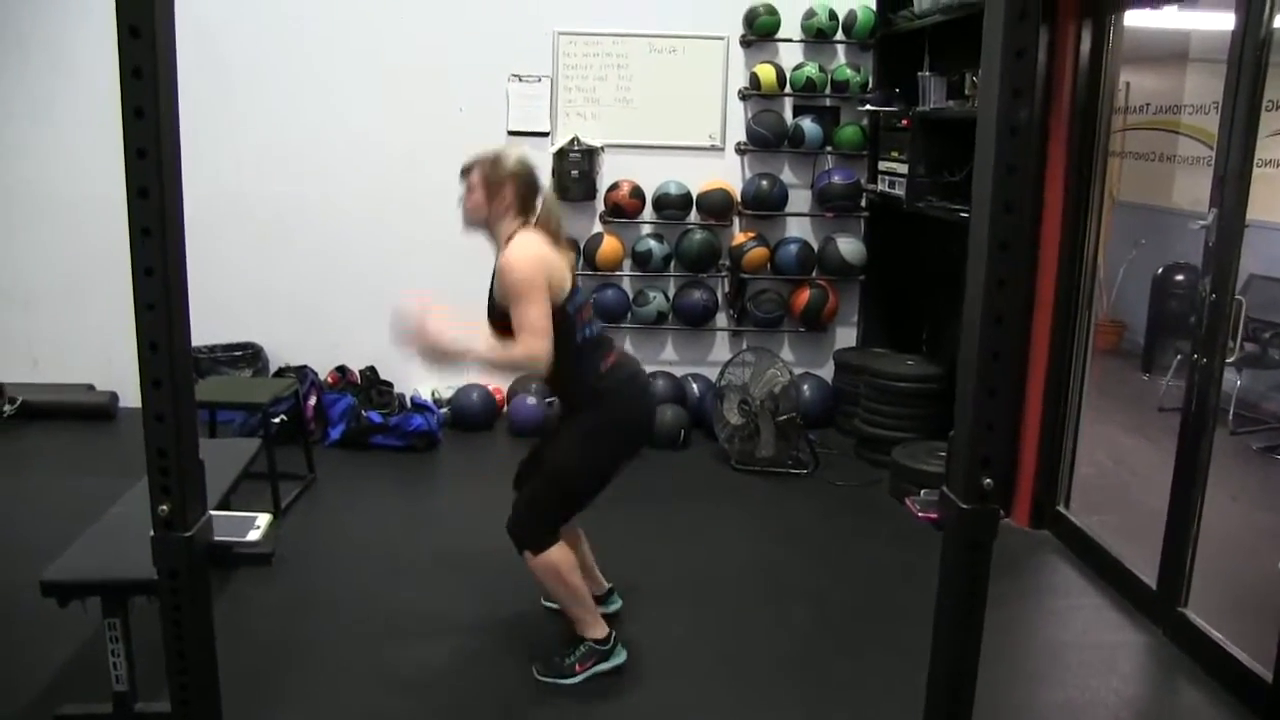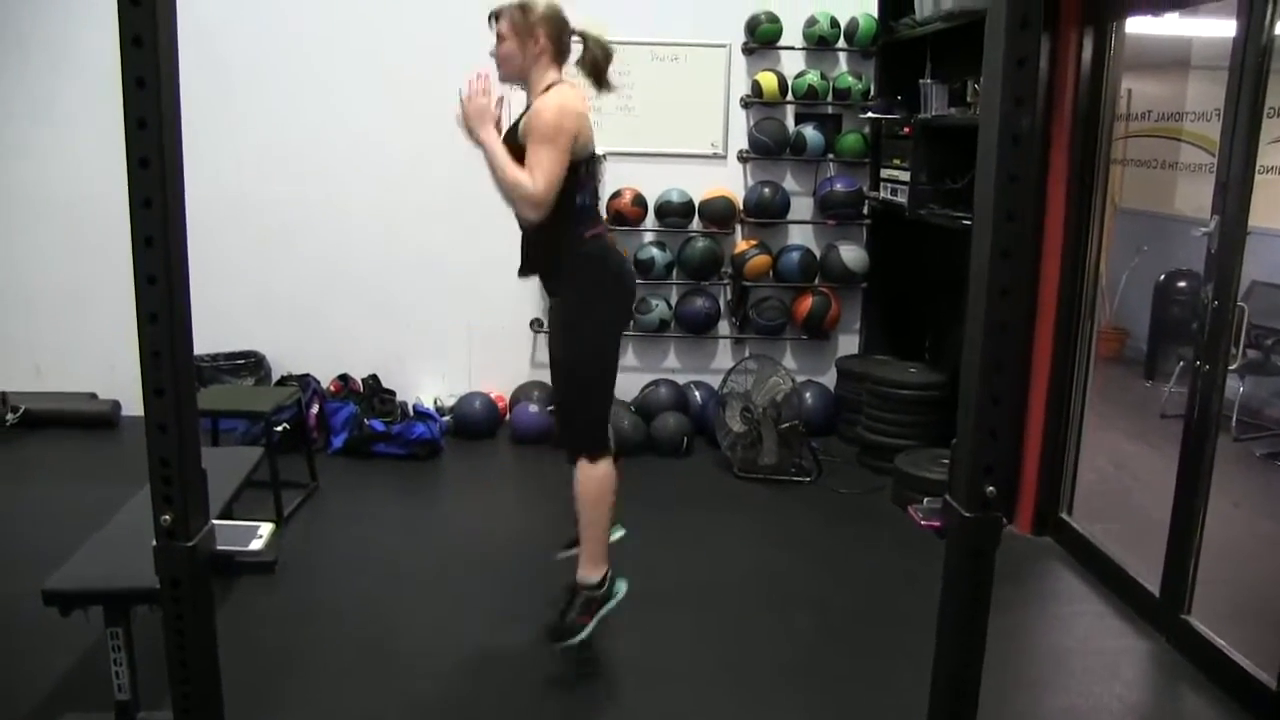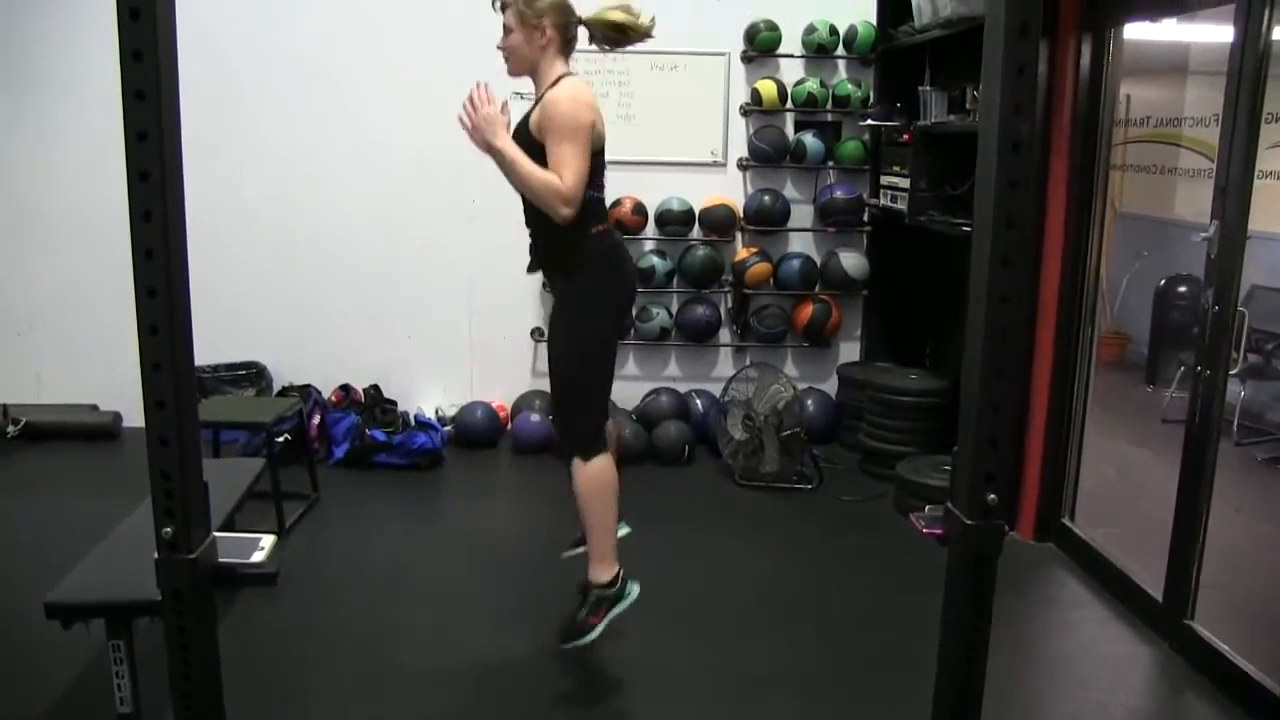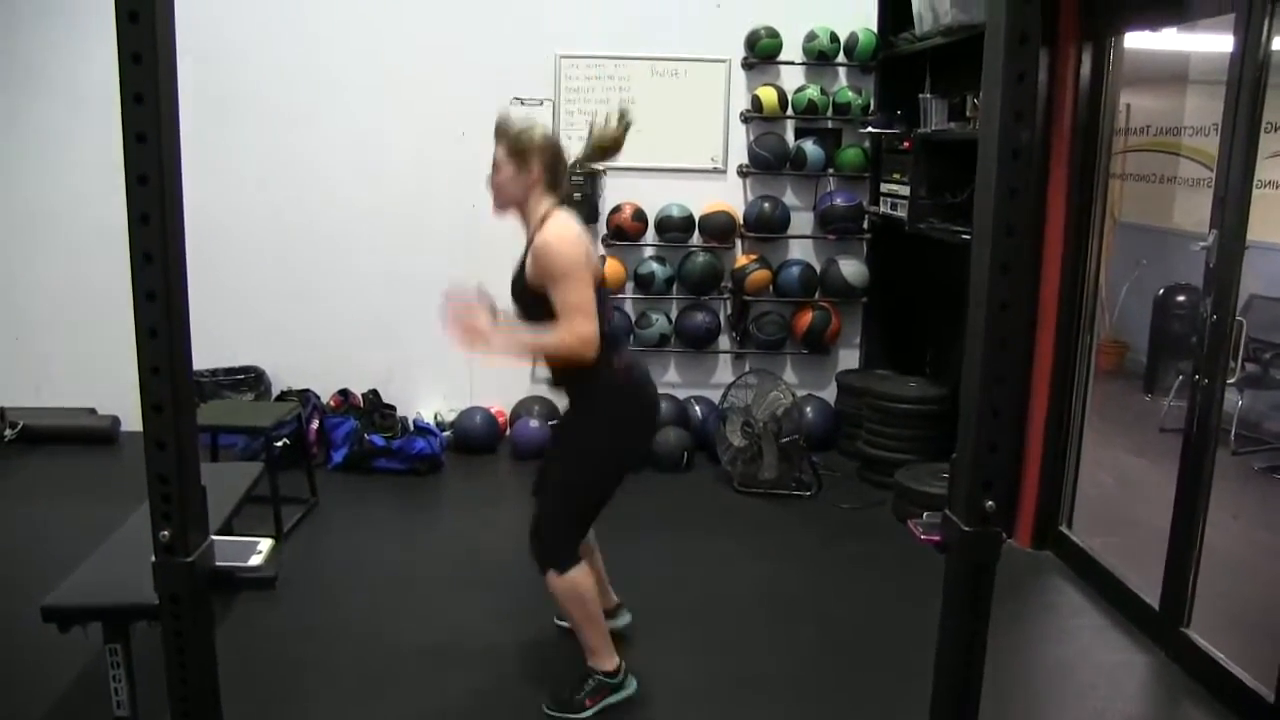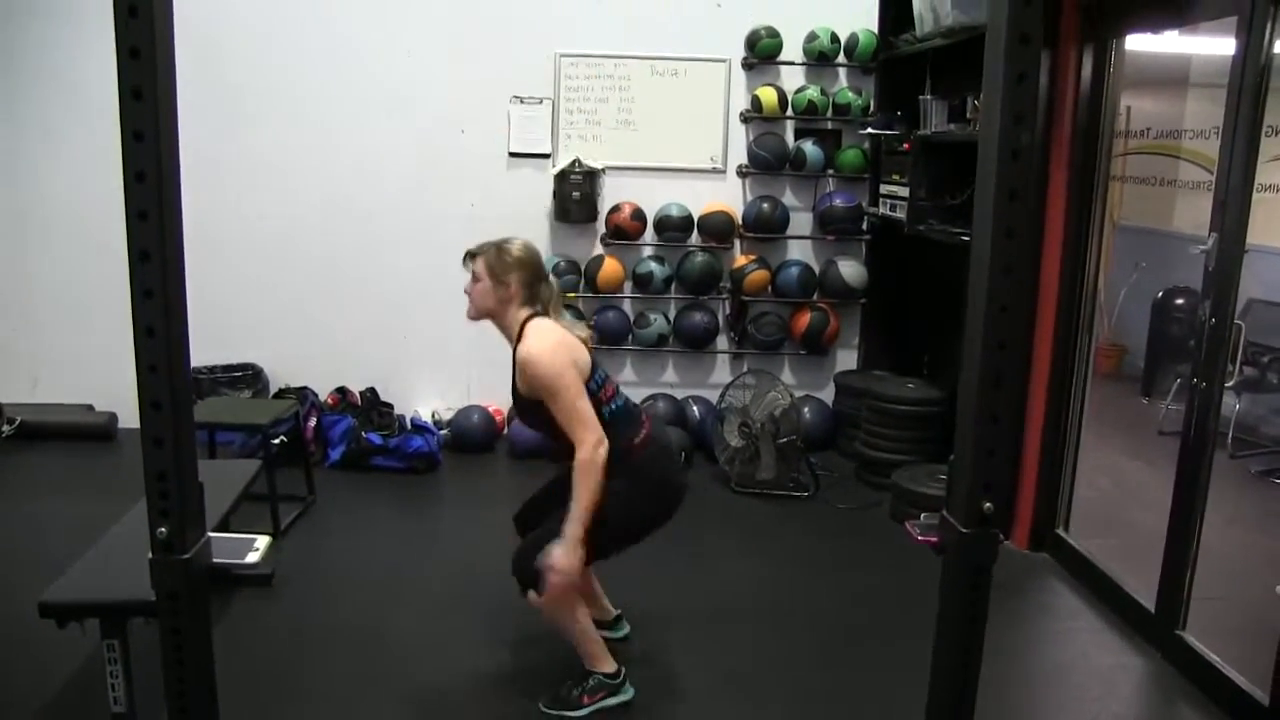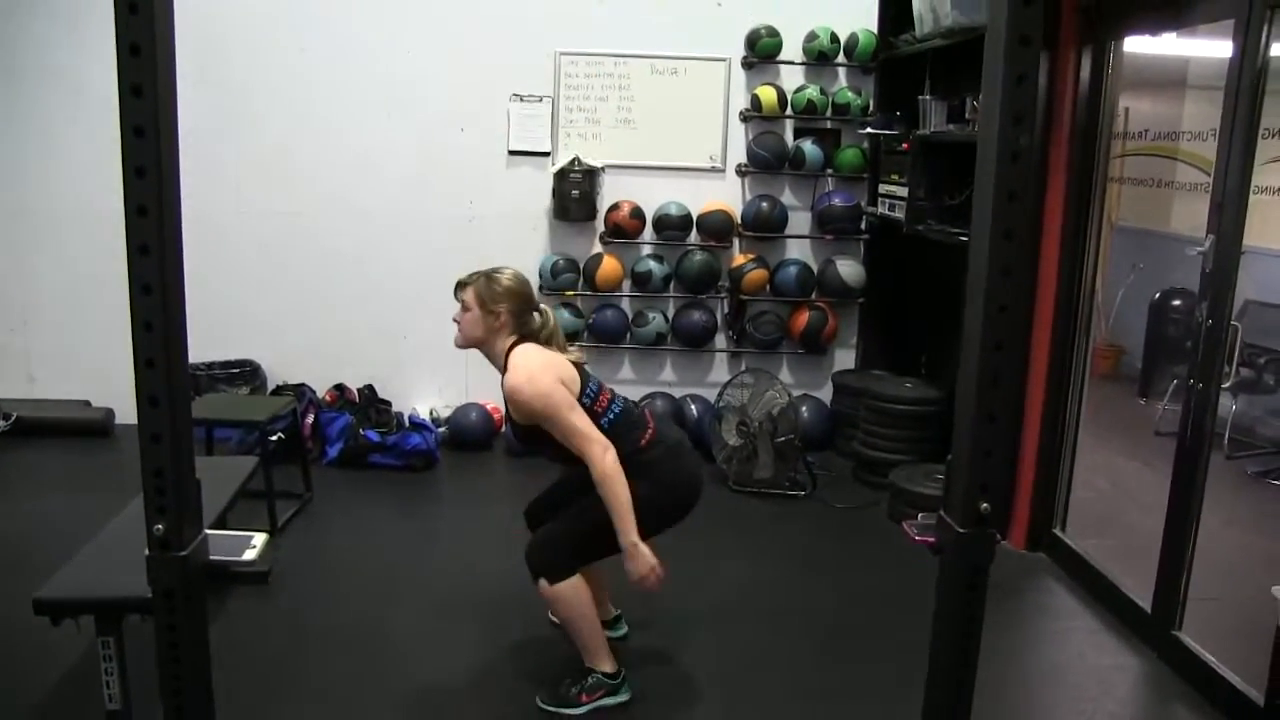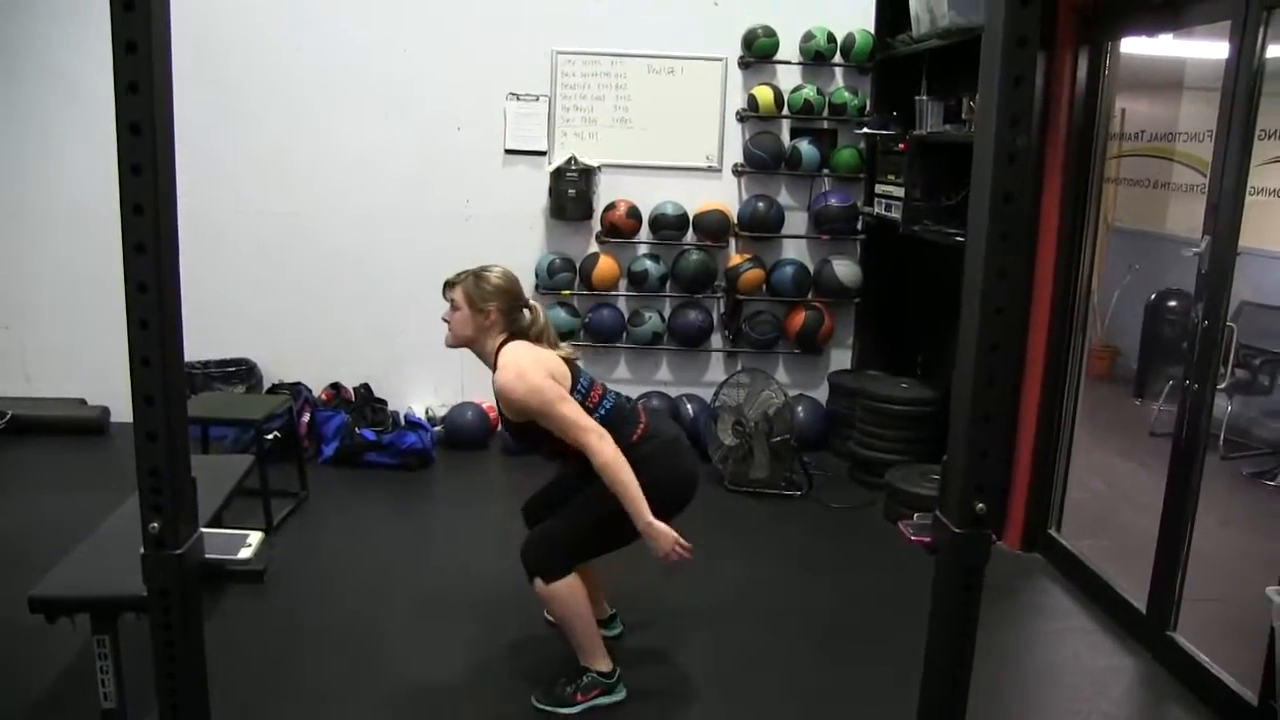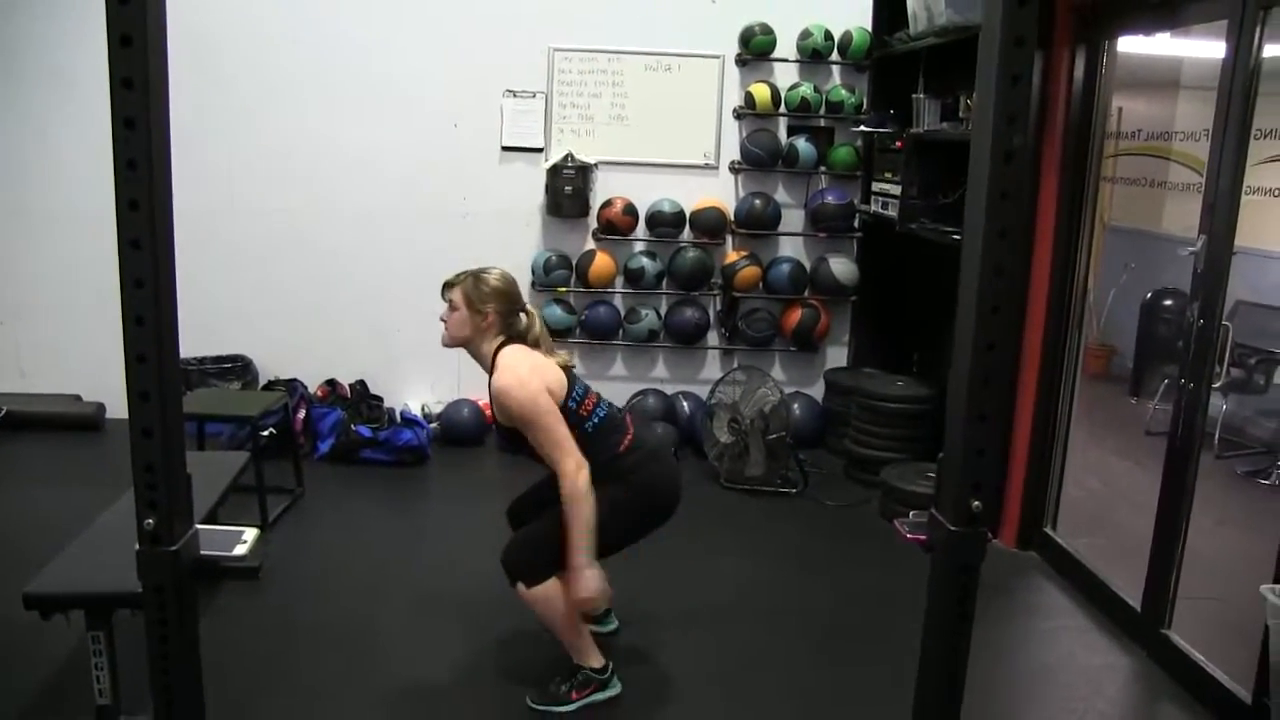
dt=0.2s
person 1, frame 1
left shoulder: (519, 260)
right shoulder: (528, 245)
left elbow: (537, 358)
right elbow: (532, 339)
left wrist: (455, 349)
right wrist: (463, 347)
left hip: (609, 405)
right hip: (607, 391)
left knee: (529, 524)
right knee: (534, 488)
left ankle: (598, 641)
right ankle: (597, 589)
person 1, frame 2
left shoulder: (555, 105)
right shoulder: (549, 101)
left elbow: (534, 204)
right elbow: (534, 196)
left wrist: (486, 138)
right wrist: (492, 137)
left hip: (586, 281)
right hip: (581, 276)
left knee: (581, 428)
right knee: (586, 414)
left ankle: (594, 580)
right ankle: (598, 521)
person 1, frame 3
left shoulder: (565, 100)
right shoulder: (552, 99)
left elbow: (563, 200)
left wrist: (497, 142)
right wrist: (500, 142)
left hip: (591, 275)
right hip: (583, 273)
left knee: (577, 428)
right knee: (583, 410)
left ankle: (605, 583)
right ankle: (603, 522)
person 1, frame 4
left shoulder: (557, 237)
right shoulder: (547, 230)
left elbow: (583, 340)
left wrist: (496, 335)
right wrist: (497, 321)
left hip: (615, 404)
right hip: (603, 394)
left knee: (552, 541)
right knee: (557, 503)
right ankle: (606, 607)
person 1, frame 5
left shoulder: (536, 351)
right shoulder: (535, 333)
left elbow: (591, 444)
left wrist: (573, 542)
left hip: (645, 477)
right hip: (631, 459)
left knee: (535, 563)
right knee: (533, 523)
left ankle: (606, 677)
right ankle: (604, 616)
person 1, frame 6
left shoulder: (522, 380)
right shoulder: (526, 357)
left elbow: (599, 454)
left wrist: (632, 545)
left hip: (663, 473)
right hip: (647, 454)
left knee: (548, 553)
right knee: (543, 517)
left ankle: (604, 677)
right ankle: (603, 615)
person 1, frame 7
left shoulder: (512, 375)
right shoulder: (516, 354)
left elbow: (597, 442)
left wrist: (648, 524)
left hip: (659, 468)
right hip: (645, 445)
left knee: (544, 553)
right knee: (541, 516)
left ankle: (599, 677)
right ankle: (599, 614)
person 1, frame 8
left shoulder: (514, 378)
right shoulder: (512, 359)
left elbow: (573, 469)
left wrist: (584, 565)
left hip: (641, 482)
right hip: (626, 461)
left knee: (524, 557)
right knee: (527, 518)
left ankle: (593, 672)
right ankle: (591, 610)
